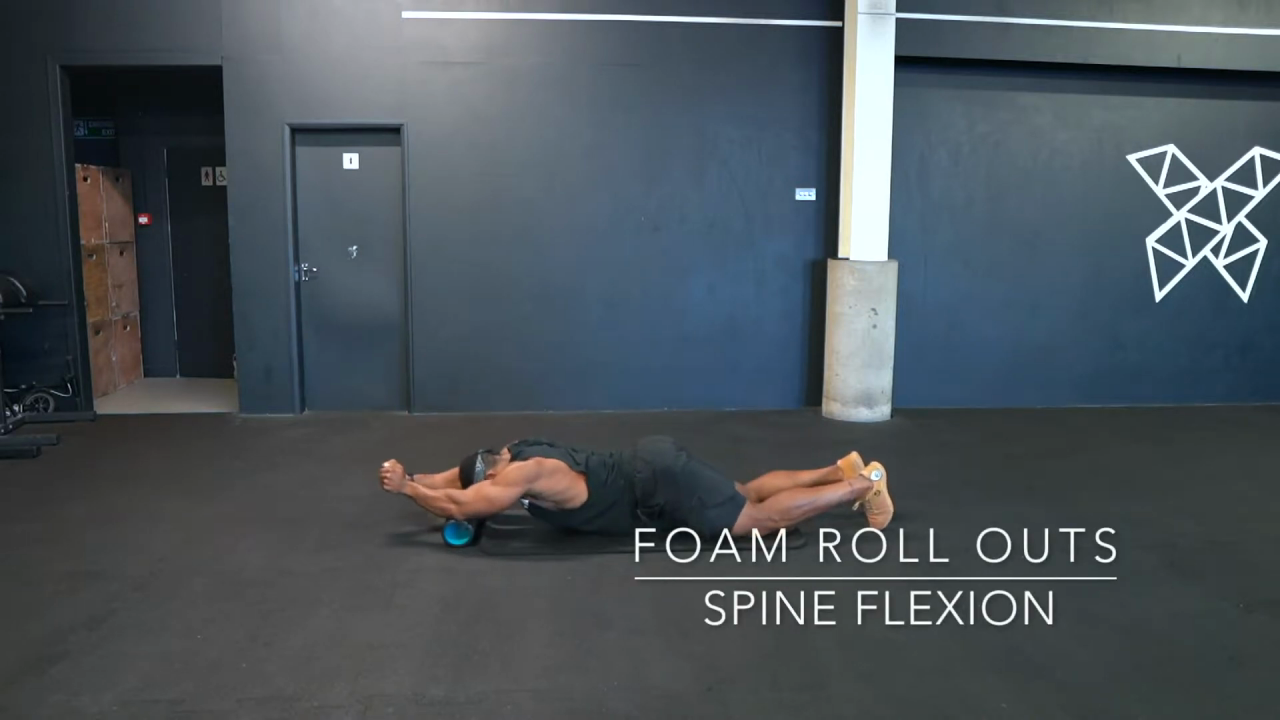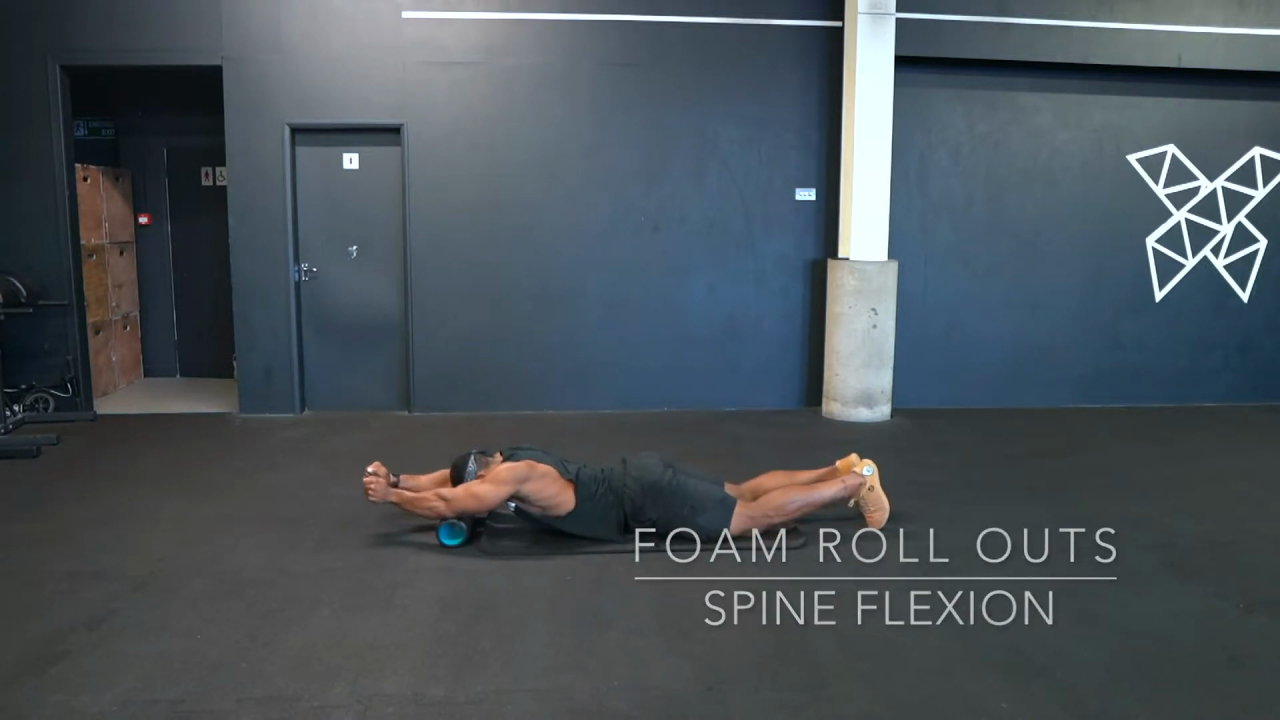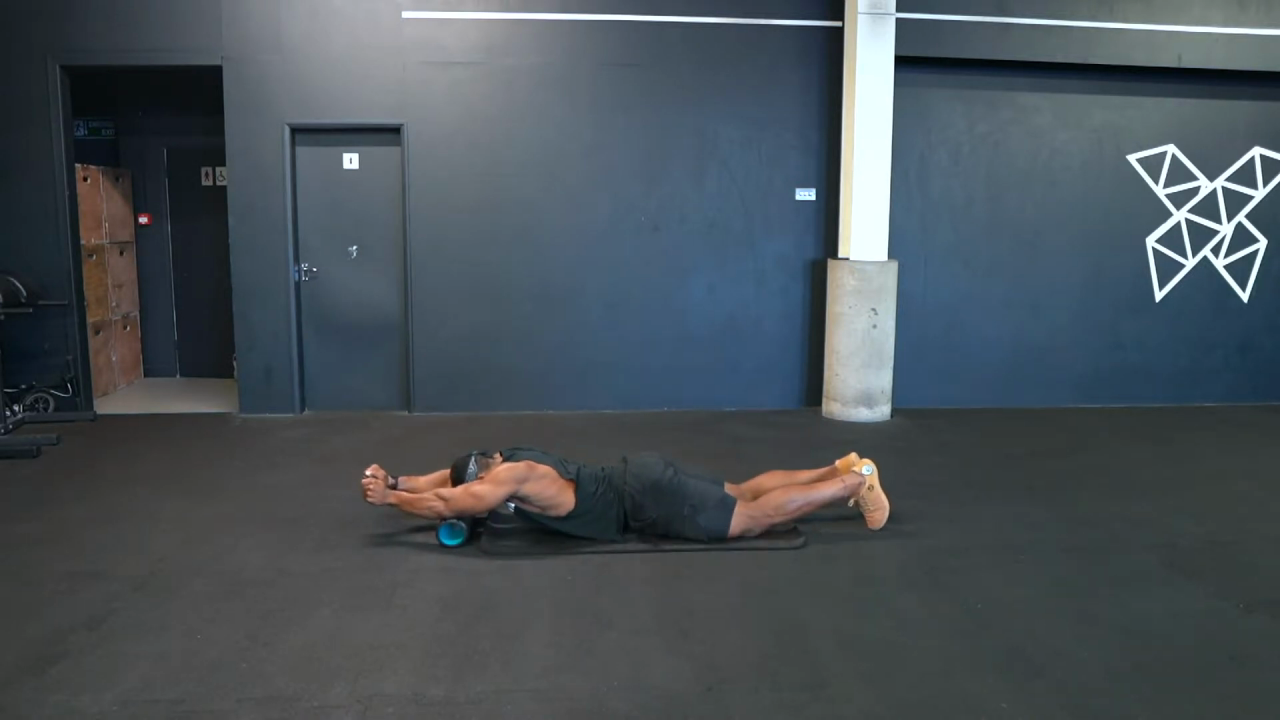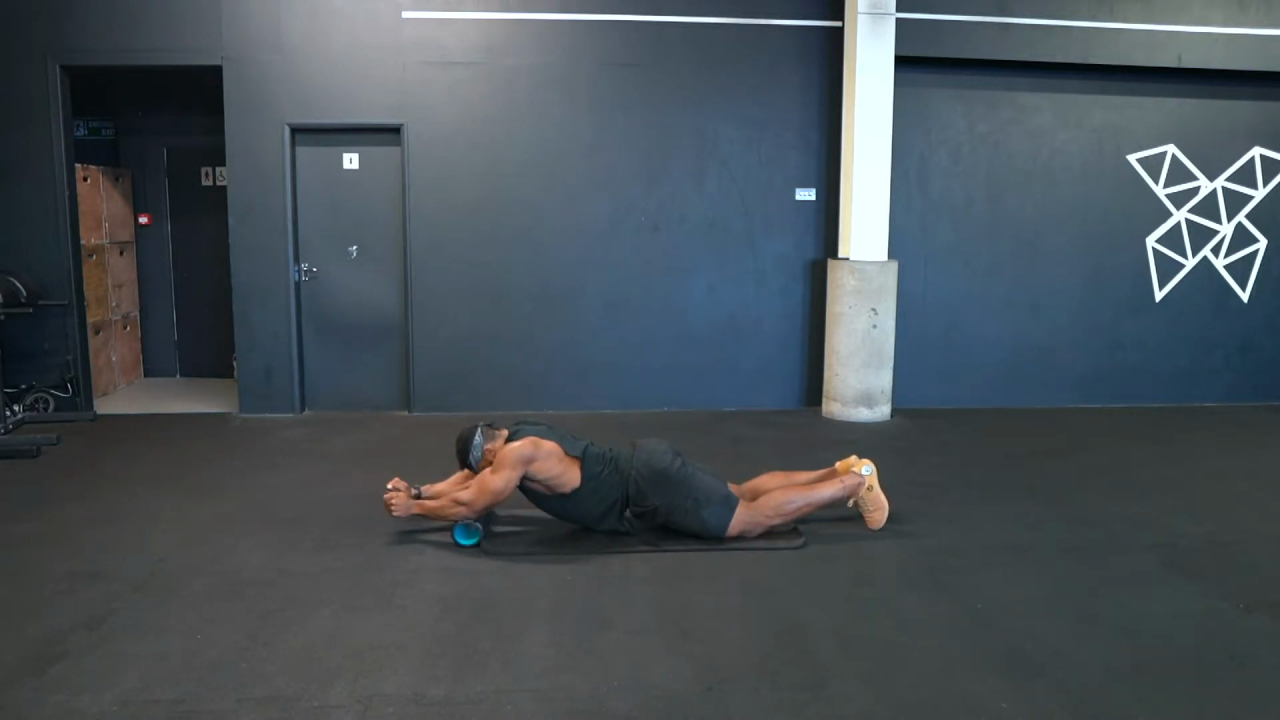
dt=0.5s
person 1, frame 1
left shoulder: (525, 474)
right shoulder: (517, 454)
left elbow: (460, 507)
right elbow: (462, 480)
left wrist: (406, 488)
right wrist: (414, 478)
left hip: (656, 481)
right hip: (653, 464)
left knee: (763, 519)
right knee: (748, 493)
left ankle: (863, 484)
right ankle: (843, 470)
person 1, frame 2
left shoulder: (512, 476)
right shoulder: (505, 459)
left elbow: (447, 503)
right elbow: (449, 478)
left wrist: (389, 496)
right wrist: (398, 479)
left hip: (646, 499)
right hip: (642, 479)
left knee: (755, 516)
right knee: (744, 492)
left ankle: (855, 481)
right ankle: (842, 469)
person 1, frame 3
left shoulder: (513, 477)
right shoulder: (506, 461)
left elbow: (446, 504)
right elbow: (450, 478)
left wrist: (388, 498)
right wrist: (396, 481)
left hip: (647, 498)
right hip: (642, 479)
left knee: (755, 517)
right knee: (743, 491)
left ankle: (855, 480)
right ankle: (841, 468)
person 1, frame 4
left shoulder: (518, 454)
right shoulder: (517, 438)
left elbow: (468, 505)
right elbow: (467, 479)
left wrist: (412, 509)
right wrist: (417, 490)
left hip: (651, 487)
right hip: (648, 466)
left knee: (755, 519)
right knee: (744, 494)
left ankle: (855, 481)
right ankle: (843, 470)
